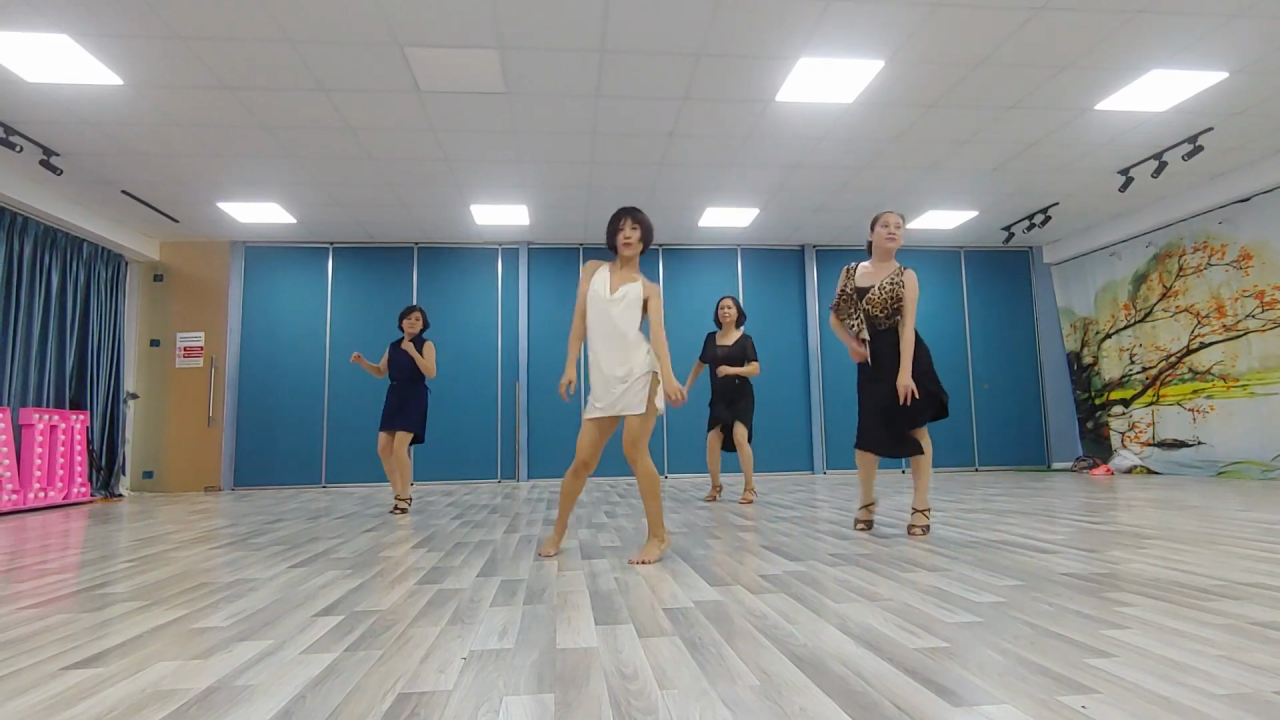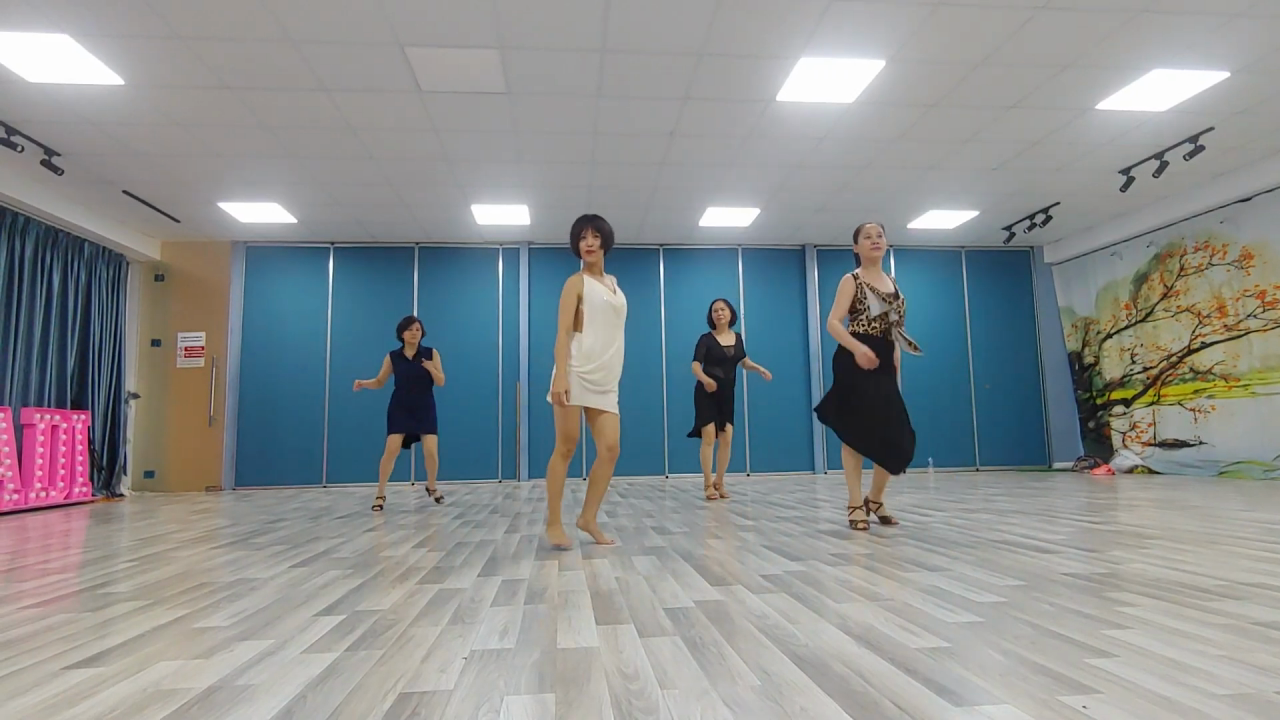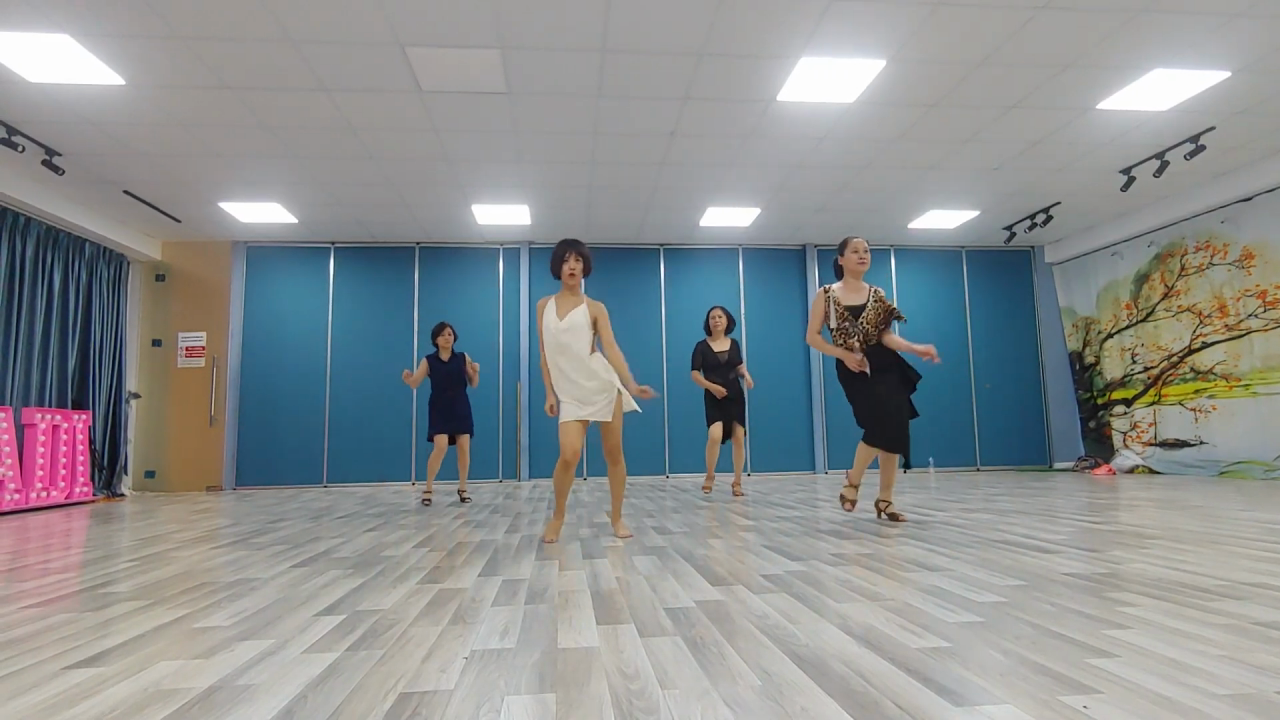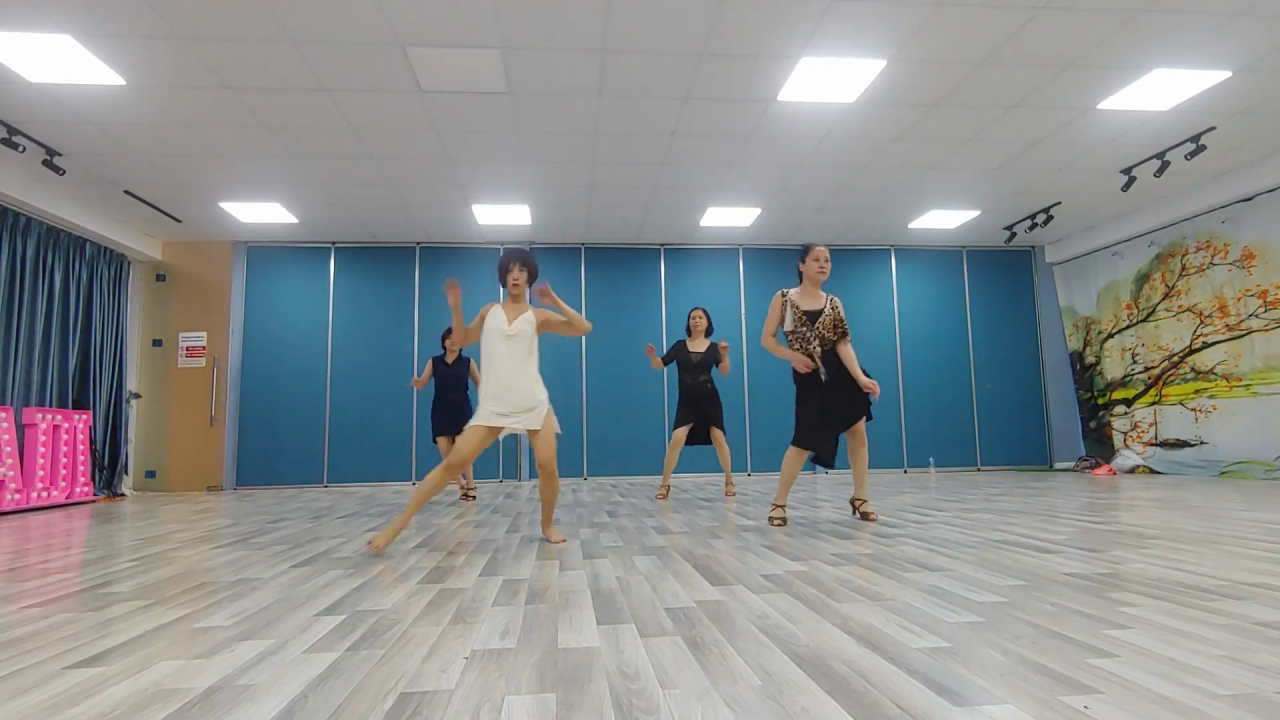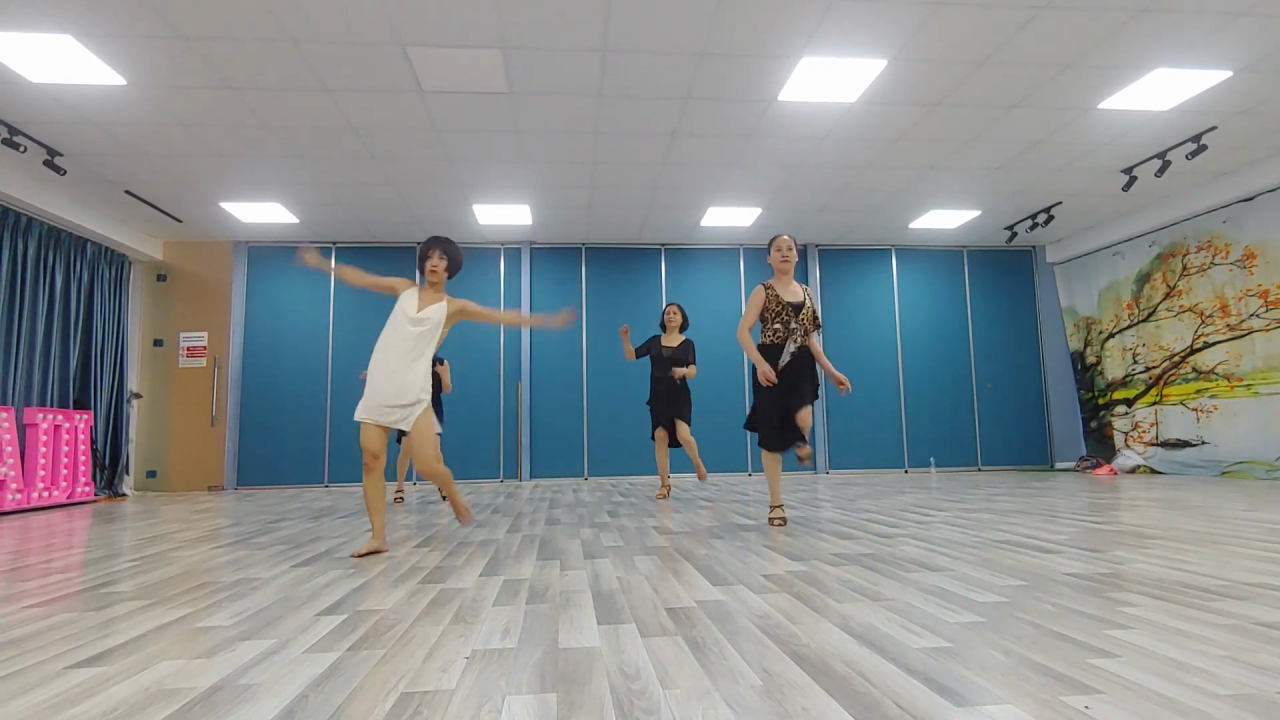
dt=0.5s
person 1, frame 1
left shoulder: (648, 288)
right shoulder: (593, 269)
left elbow: (657, 332)
right elbow: (579, 320)
left wrist: (668, 376)
right wrist: (570, 366)
left hip: (639, 373)
right hip: (603, 381)
left knee: (635, 453)
right knee: (583, 462)
left ankle: (657, 535)
right ankle: (559, 531)
person 1, frame 2
left shoulder: (613, 283)
right shoulder: (575, 283)
right elbow: (563, 332)
right wrist: (560, 375)
left hip: (604, 380)
right hip: (576, 374)
left knee: (610, 448)
right knee: (566, 446)
left ankle: (587, 518)
right ankle: (553, 522)
person 1, frame 3
left shoulder: (594, 308)
right shoulder: (544, 305)
left elbow: (610, 349)
right elbow: (545, 353)
left wrist: (631, 386)
right wrist: (549, 394)
left hip: (603, 387)
right hip: (569, 394)
left knee: (613, 455)
right knee: (568, 456)
left ankle: (616, 517)
right ankle: (557, 516)
person 1, frame 4
left shoulder: (539, 316)
right shoulder: (490, 312)
left elbow: (583, 328)
right elbow: (462, 340)
left wrist: (557, 303)
right wrist: (455, 306)
left hip: (532, 404)
right hip: (492, 405)
left knee: (547, 467)
right knee: (453, 464)
left ankle: (549, 525)
right ankle: (397, 527)
person 1, frame 5
left shoulder: (453, 307)
right shoulder: (405, 289)
left elbow: (501, 315)
right elbow: (360, 278)
left wrist: (546, 321)
right wrist: (320, 263)
left hip: (414, 397)
right hip: (377, 392)
left knee: (429, 466)
right knee: (371, 462)
left ankle: (457, 500)
right ankle: (377, 537)
person 2, frame 1
left shoulder: (906, 276)
right shoulder: (850, 272)
left elbow: (907, 324)
right elbow: (835, 316)
left wrist: (905, 372)
right wrist: (850, 343)
left hip: (905, 355)
right hip: (872, 360)
left knee: (915, 428)
right knee: (870, 436)
left ankle: (921, 508)
right ankle: (867, 503)
person 2, frame 2
left shoulder: (891, 282)
right shoulder: (851, 281)
right elbow: (833, 324)
left wrist: (900, 346)
right wrist: (856, 348)
left hip: (883, 364)
right hip: (855, 362)
left knee: (897, 434)
right knee: (855, 434)
left ankle: (874, 500)
right ankle: (856, 505)
person 2, frame 3
left shoulder: (877, 295)
right shoulder: (825, 294)
left elbow: (885, 336)
right elbow: (812, 336)
left wrist: (915, 348)
right wrist: (844, 354)
left hip: (885, 365)
right hip: (853, 369)
left knee: (895, 431)
right knee: (884, 427)
left ankle: (885, 501)
right ankle: (852, 480)
person 2, frame 4
left shoulder: (834, 303)
right shoulder: (783, 298)
left elbow: (843, 343)
right elbow: (767, 338)
left wrist: (861, 377)
right wrist: (794, 357)
left hip: (839, 371)
right hip: (808, 375)
left knee: (857, 430)
right knee: (804, 439)
left ankle: (859, 498)
right ankle: (779, 503)
person 2, frame 5
left shoulder: (806, 292)
right shoulder: (763, 291)
left elbow: (811, 337)
right elbow: (743, 331)
left wrist: (831, 371)
right wrist: (760, 363)
left hip: (801, 364)
right hip: (771, 365)
left knee: (803, 420)
right knee: (771, 435)
left ankle: (801, 441)
right ankle: (776, 505)
person 3, frame 1
left shoulder: (745, 339)
right shoulder: (711, 338)
left elbow: (755, 369)
right elbow: (700, 363)
left wrist: (732, 370)
right wrist: (687, 386)
left hip: (741, 396)
right hip: (718, 398)
left knee: (740, 438)
right knee: (712, 442)
left ankle: (749, 488)
right ankle: (715, 486)
person 3, frame 2
left shoulder: (737, 338)
right shoulder: (706, 339)
left elbow: (744, 361)
right elbow: (695, 366)
left wrist: (760, 369)
right wrist: (704, 378)
left hip: (727, 394)
right hip: (706, 393)
left knee: (726, 440)
right knee: (709, 437)
left ankle: (719, 483)
right ankle: (708, 485)
person 3, frame 3
left shoulder: (734, 344)
right shoulder: (702, 346)
right elbow: (695, 374)
left wrist: (746, 376)
right wrist: (712, 387)
left hip: (735, 396)
right hip: (713, 398)
left knee: (739, 438)
right knee: (715, 436)
left ankle: (737, 483)
right ankle: (710, 477)
person 3, frame 4
left shoulder: (713, 347)
right shoulder: (680, 346)
left elbow: (724, 371)
right elbow: (660, 364)
left wrist: (724, 354)
right wrist: (652, 355)
left hip: (709, 398)
right hip: (686, 400)
left knee: (718, 439)
right knee: (676, 440)
left ankle: (729, 482)
right ankle: (665, 484)
person 3, frame 5
left shoulder: (687, 343)
right shoulder: (654, 341)
left elbow: (693, 371)
right elbow: (631, 356)
left wrist: (684, 371)
right wrist: (626, 339)
left hip: (679, 394)
right hip: (658, 394)
left knee: (683, 435)
right knee: (660, 438)
left ankle: (697, 463)
right ankle: (664, 484)
person 4, frame 1
left shoulder: (426, 345)
right shoulder: (393, 346)
left elbow: (431, 373)
right elbow: (380, 372)
left wrist: (413, 352)
right wrist: (362, 361)
left hip: (414, 399)
right hip: (393, 399)
left knee: (399, 448)
right knee: (383, 448)
left ankle: (405, 496)
right ankle: (399, 494)
person 4, frame 2
left shoulder: (431, 353)
right shoulder: (393, 357)
left elbow: (441, 382)
right elbow: (379, 382)
left wrist: (432, 370)
right wrist: (363, 384)
left hip: (425, 407)
right hip: (400, 407)
left knee: (431, 452)
right knee: (391, 450)
left ankle: (432, 486)
right ankle: (380, 495)
person 4, frame 3
left shoulder: (463, 358)
right shoulder: (428, 360)
left elbow: (473, 384)
right elbow: (415, 383)
left wrist: (475, 372)
right wrist: (407, 377)
left hip: (461, 408)
right hip: (439, 408)
left knee: (464, 449)
right knee: (440, 448)
left ankle: (462, 489)
right ankle: (428, 488)
person 4, frame 4
left shoulder: (468, 363)
right shoulder: (434, 362)
left elbow: (479, 385)
right elbow: (422, 384)
right wrist: (415, 383)
left hip: (461, 409)
right hip: (440, 410)
right knee: (444, 450)
left ankle: (471, 485)
right ankle: (462, 484)
person 4, frame 5
left shoulder: (442, 363)
left elbow: (447, 390)
left wrist: (442, 373)
left hip: (433, 409)
right knee: (405, 449)
right ankle: (399, 488)
